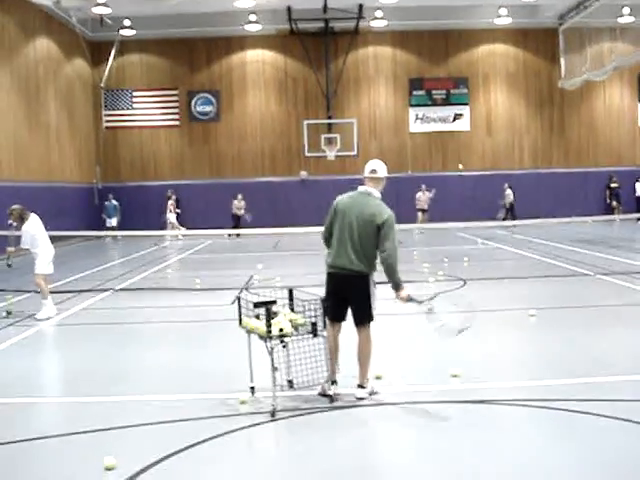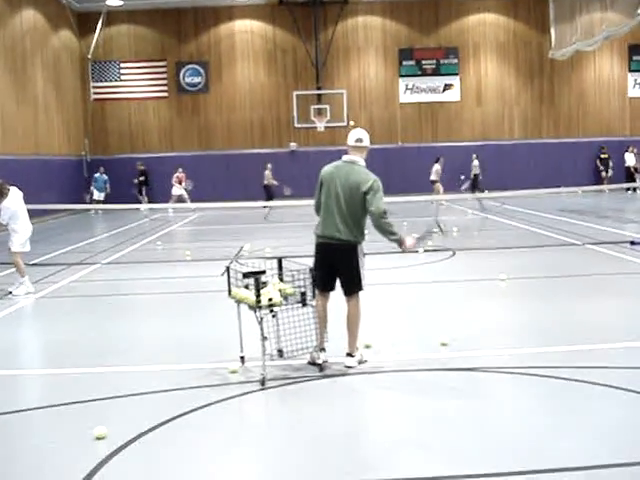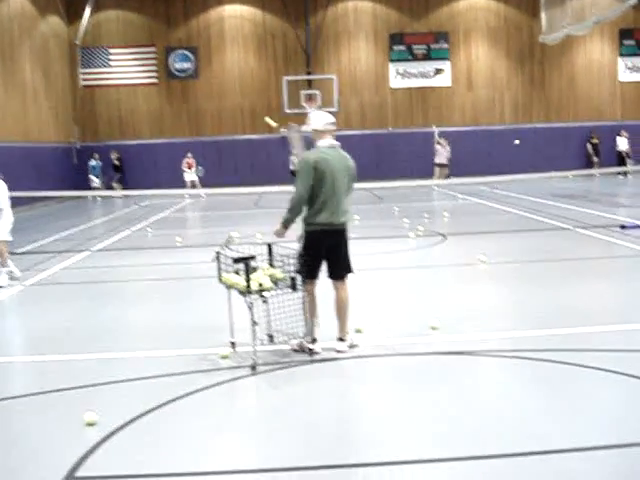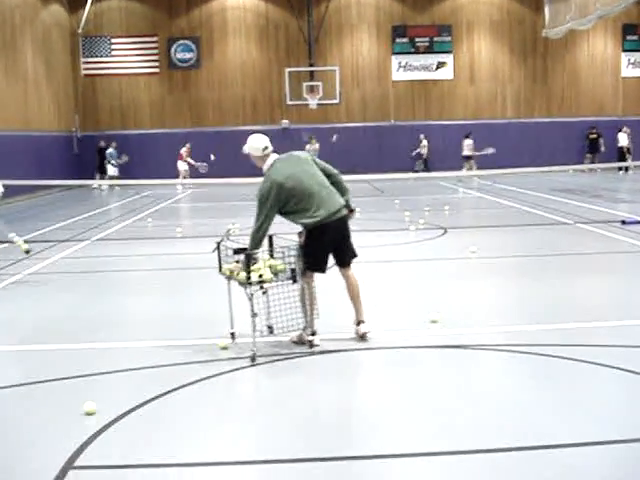
dt=0.7s
person 1, frame 1
left shoulder: (340, 200)
right shoulder: (385, 213)
left elbow: (326, 237)
right elbow: (388, 255)
right wrist: (397, 286)
left hip: (335, 272)
right hip: (361, 275)
left knee: (333, 326)
right knee: (363, 329)
left ankle: (331, 382)
right ankle: (363, 384)
person 1, frame 2
left shoulder: (326, 171)
right shoulder: (369, 180)
left elbow: (317, 207)
right elbow: (379, 217)
right wrist: (400, 240)
left hip: (323, 242)
right hip: (349, 244)
left knee: (321, 296)
right knee: (352, 298)
left ankle: (320, 350)
right ankle: (352, 353)
person 1, frame 3
left shoulder: (310, 157)
right shoulder: (348, 159)
left elbow: (300, 198)
left wrist: (284, 224)
left hip: (316, 230)
right hip: (339, 228)
left knee: (308, 284)
right knee: (340, 283)
left ankle: (311, 340)
right ankle: (343, 338)
person 1, frame 4
left shoulder: (270, 184)
right shoulder: (300, 156)
left elbow: (262, 223)
right elbow: (334, 175)
left wrist: (249, 255)
right wrist: (347, 203)
left hip: (318, 227)
right hip: (339, 217)
left knee: (307, 277)
right knee: (346, 270)
left ankle: (310, 332)
right ankle: (361, 322)
